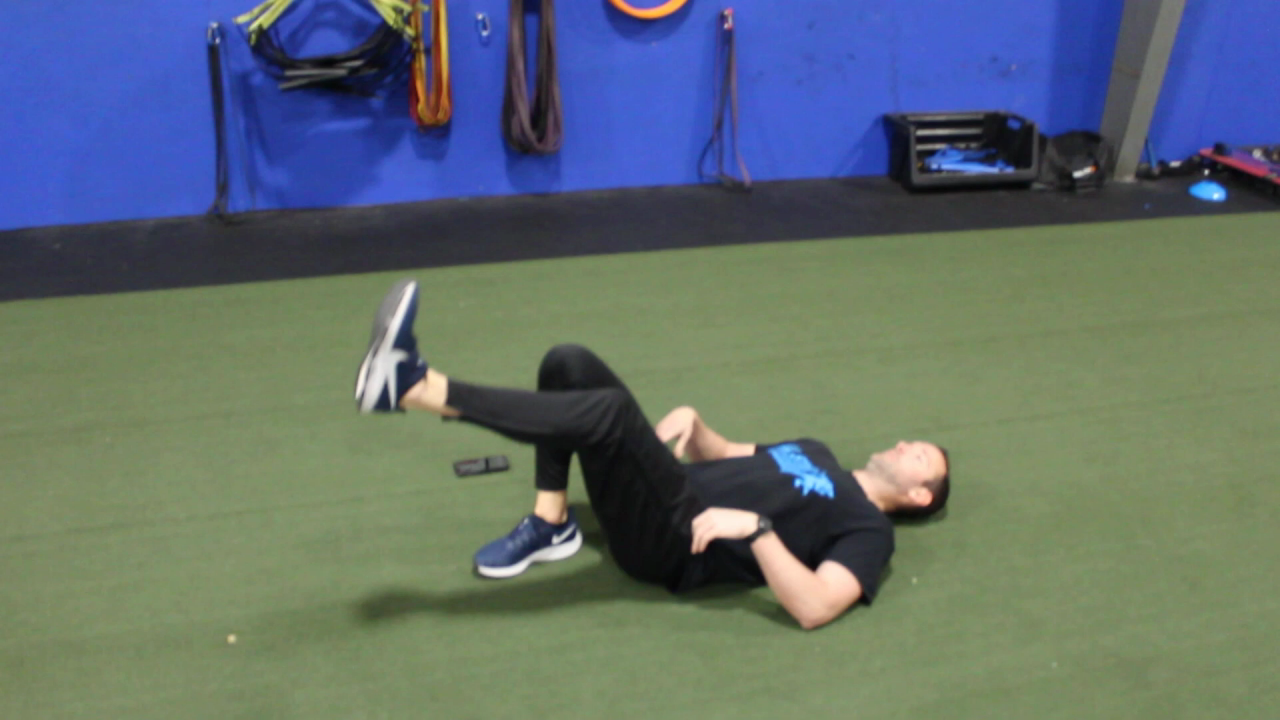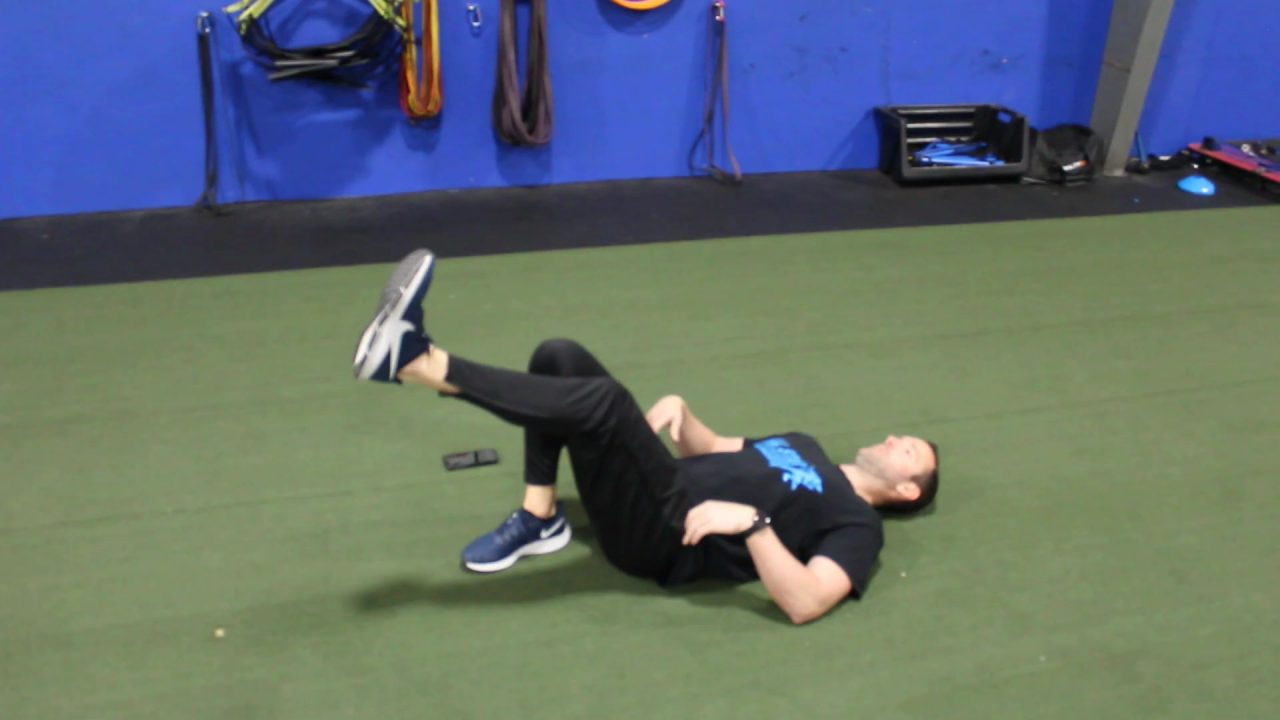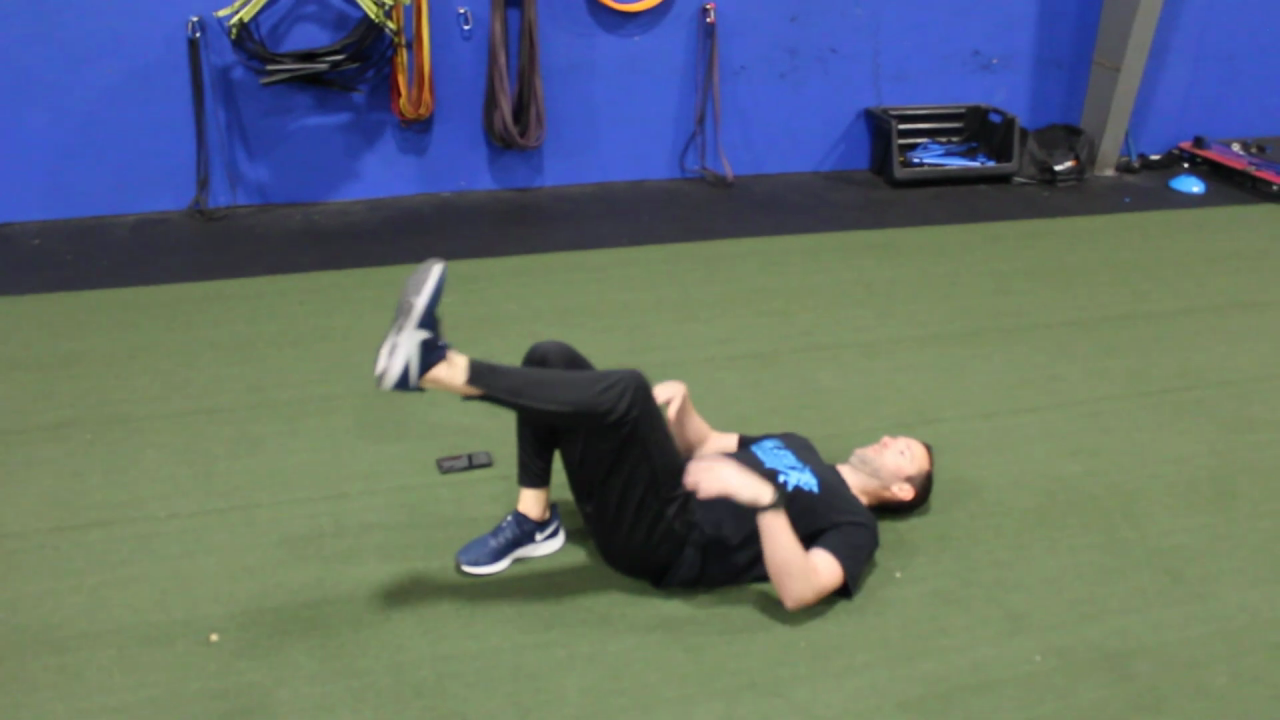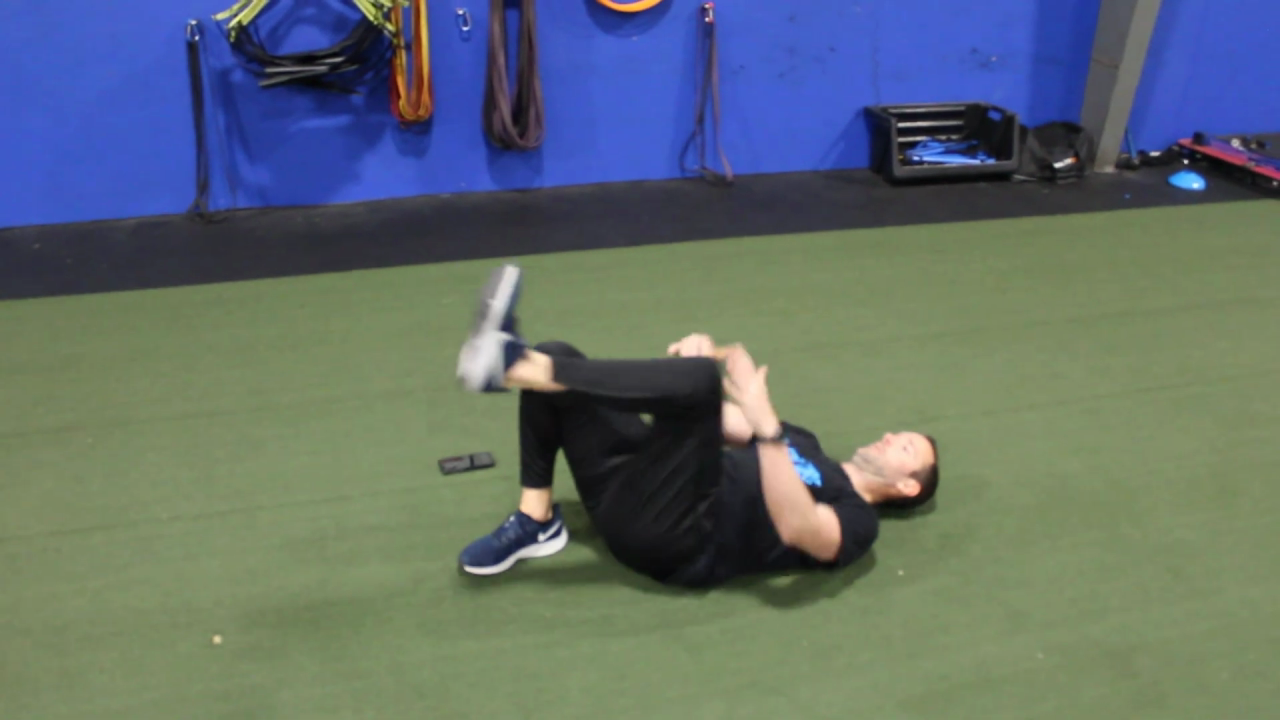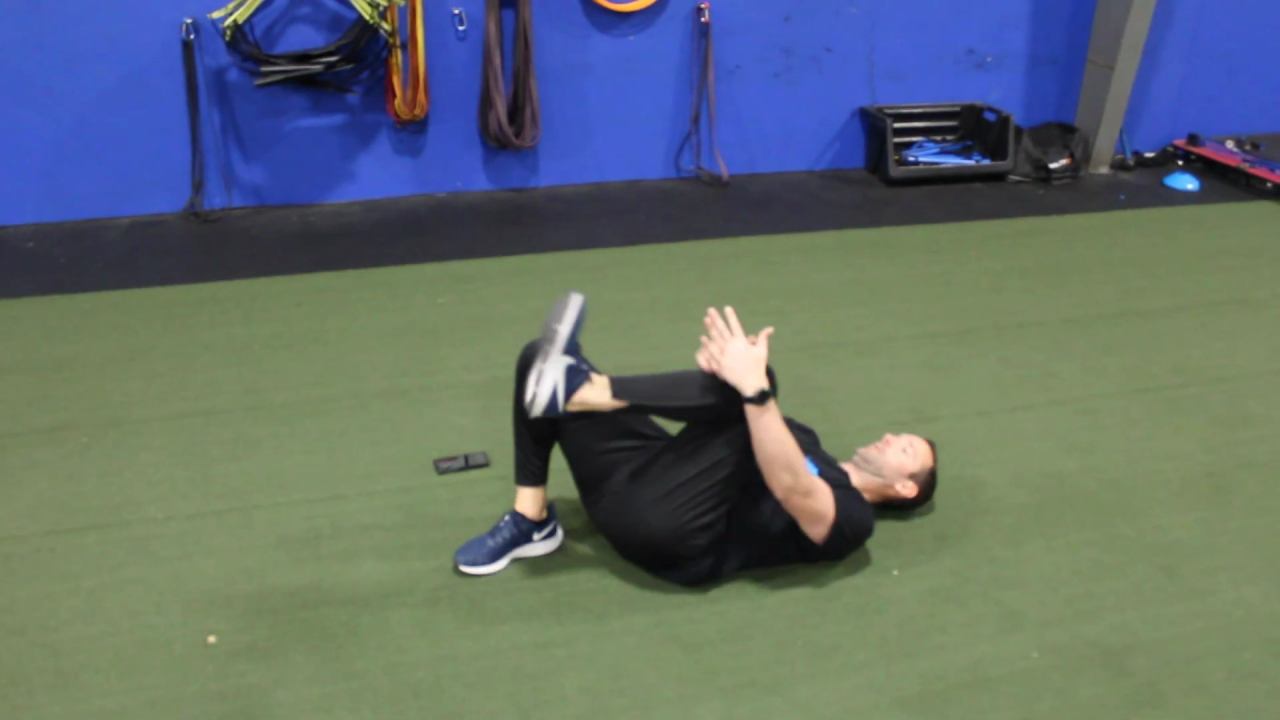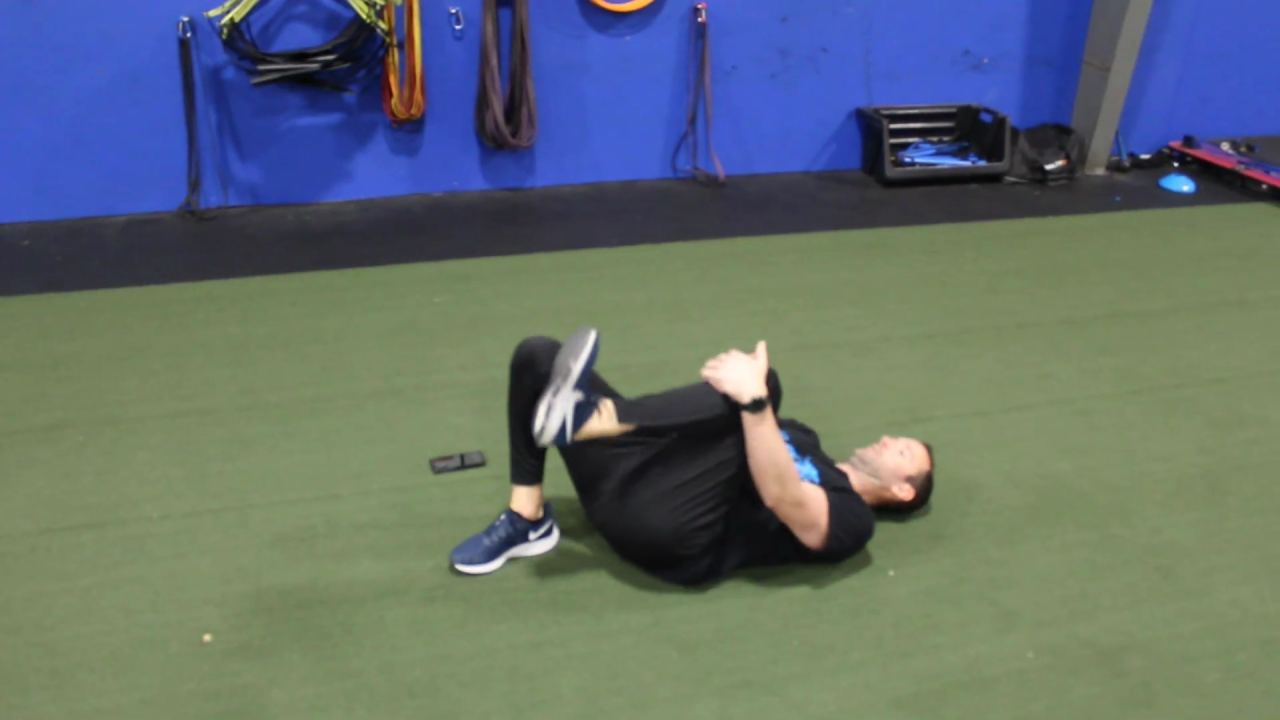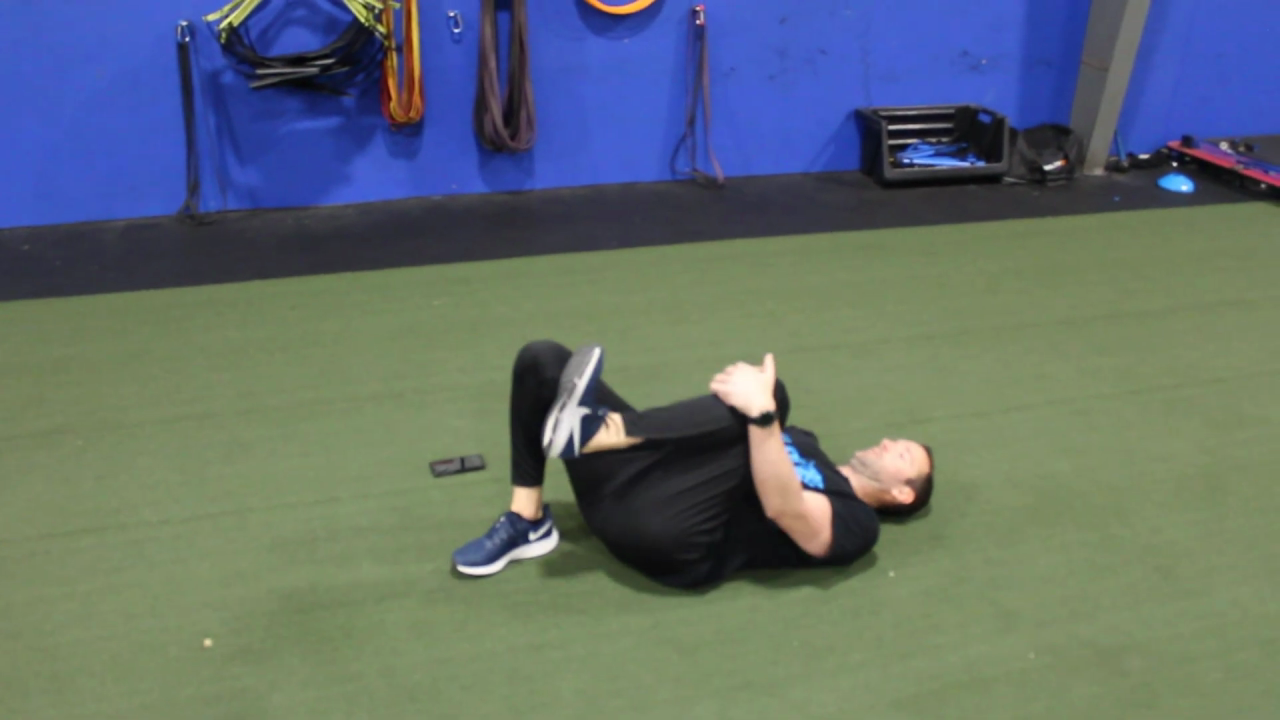
dt=0.2s
person 1, frame 1
left shoulder: (868, 531)
right shoulder: (816, 453)
left elbow: (813, 607)
right elbow: (724, 455)
left wrist: (753, 528)
right wrist: (692, 418)
left hip: (674, 539)
right hip: (677, 495)
left knee: (607, 412)
right knee: (570, 364)
left ankle: (415, 387)
right ankle: (549, 525)
person 1, frame 2
left shoulder: (857, 526)
right shoulder: (804, 446)
left elbow: (804, 603)
right elbow: (710, 449)
left wrist: (750, 521)
right wrist: (680, 413)
left hip: (663, 533)
right hip: (659, 492)
left knee: (604, 400)
right knee: (560, 357)
left ankle: (415, 362)
right ankle: (538, 519)
person 1, frame 3
left shoulder: (852, 529)
right shoulder: (798, 448)
left elbow: (799, 592)
right elbow: (704, 447)
left wrist: (761, 497)
right wrist: (678, 404)
left hip: (662, 543)
right hip: (668, 493)
left knee: (626, 393)
right knee: (551, 357)
left ankle: (434, 368)
right ankle: (534, 520)
person 1, frame 4
left shoulder: (856, 522)
right shoulder: (806, 445)
left elbow: (794, 528)
right elbow: (719, 426)
left wrist: (764, 428)
right wrist: (703, 363)
left hip: (667, 537)
right hip: (629, 494)
left knee: (693, 383)
left ankle: (514, 369)
right ankle: (534, 520)
person 1, frame 5
left shoulder: (851, 519)
right shoulder: (808, 442)
left elbow: (788, 485)
left wrist: (752, 390)
right wrist: (725, 364)
left hip: (670, 529)
right hip: (631, 488)
left knee: (755, 385)
right knee: (541, 353)
left ankle: (581, 390)
right ankle: (530, 521)
person 1, frame 6
left shoulder: (852, 520)
right shoulder: (805, 441)
left elbow: (780, 496)
left wrist: (753, 397)
right wrist: (732, 382)
left hip: (668, 530)
right hip: (630, 485)
left knee: (760, 389)
right knee: (538, 356)
left ankle: (589, 419)
right ankle: (525, 520)
person 1, frame 7
left shoulder: (856, 524)
right shoulder: (803, 445)
left elbow: (782, 508)
left wrist: (762, 411)
right wrist: (742, 395)
left hip: (668, 535)
right hip: (629, 487)
left knee: (767, 404)
right knee: (542, 359)
left ankle: (598, 431)
right ankle: (526, 521)
